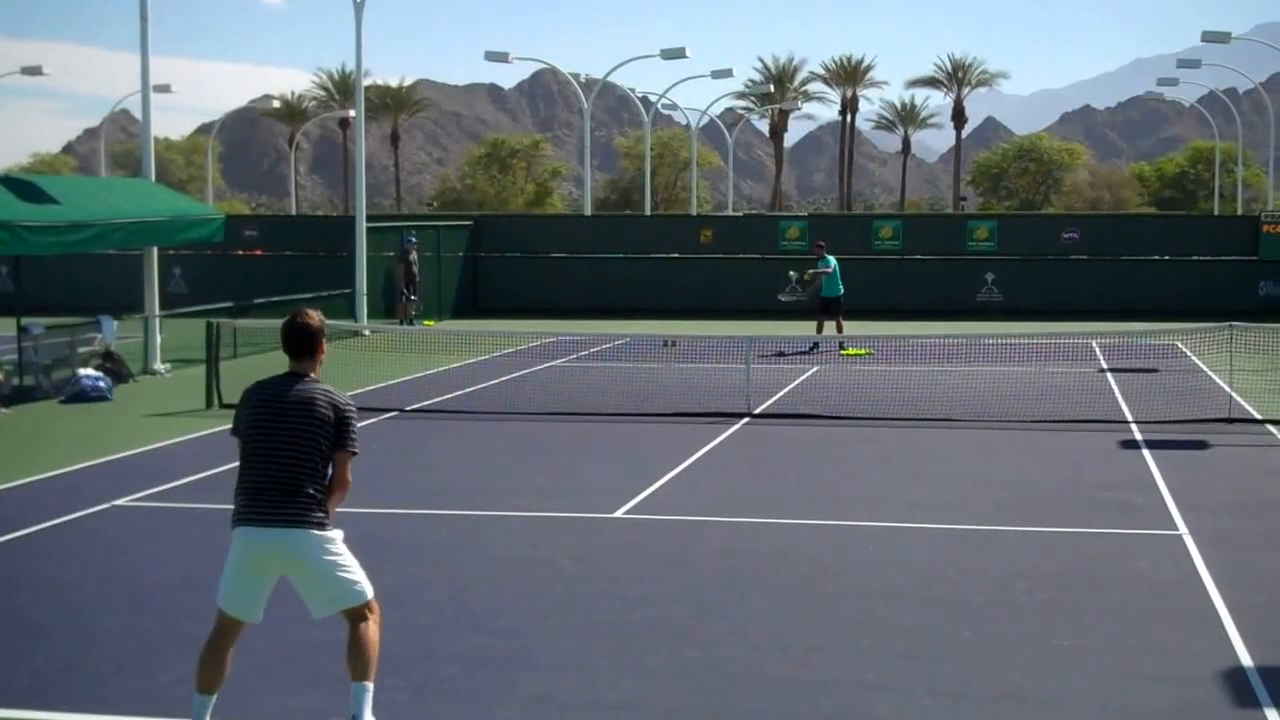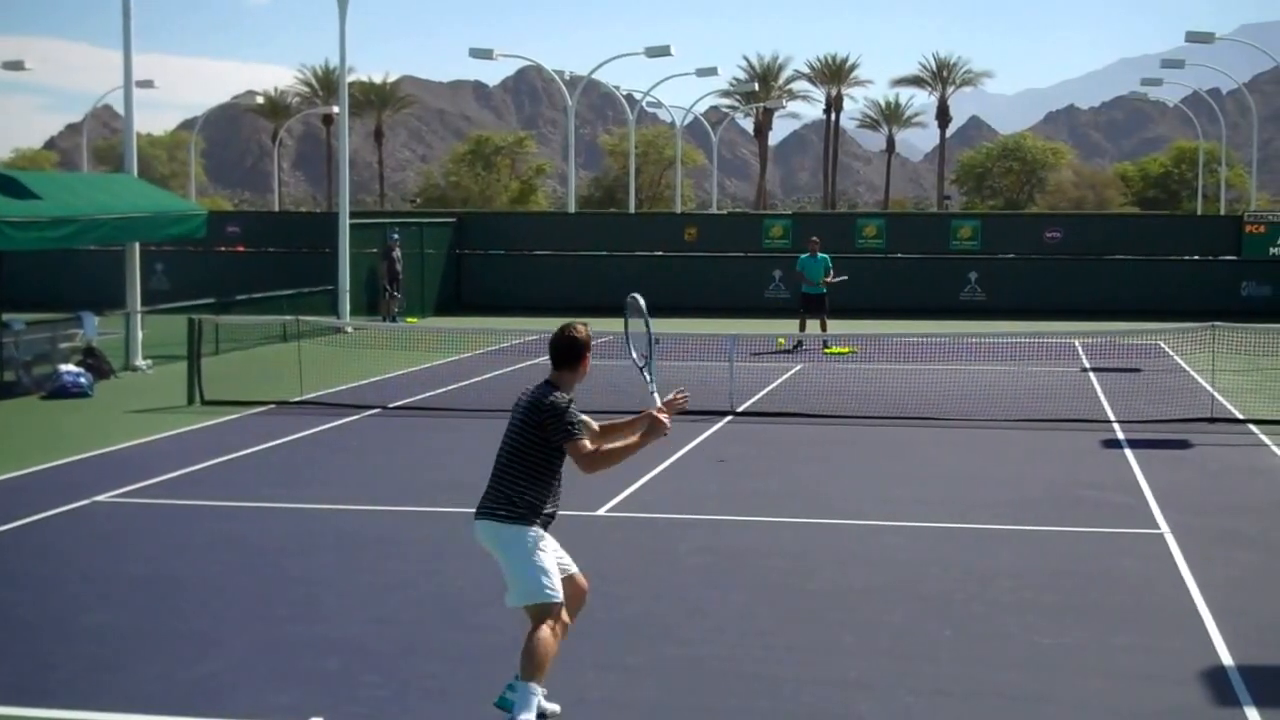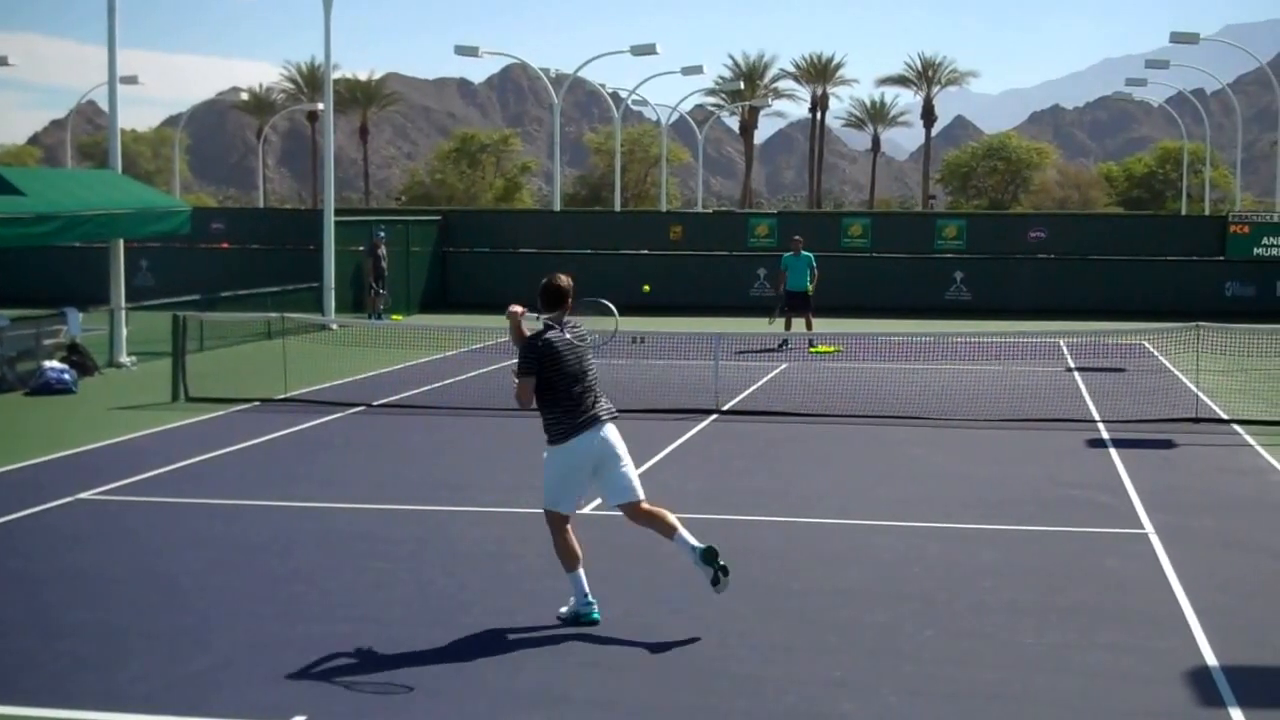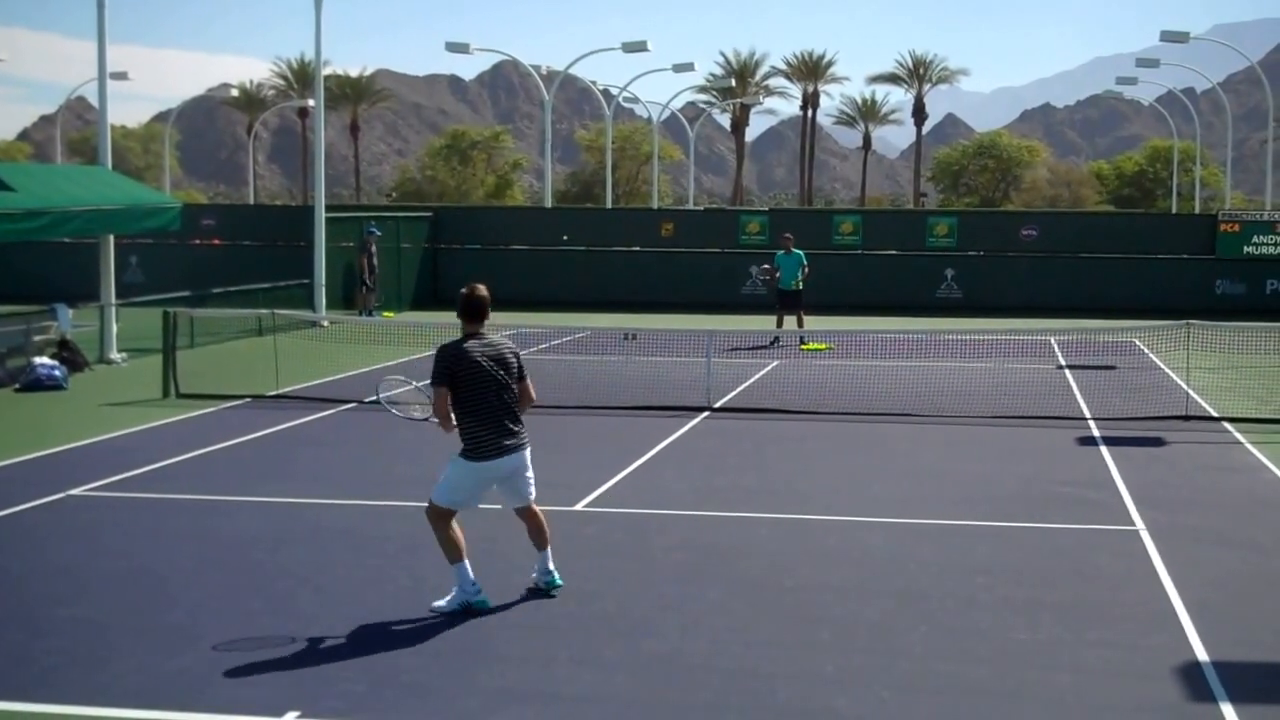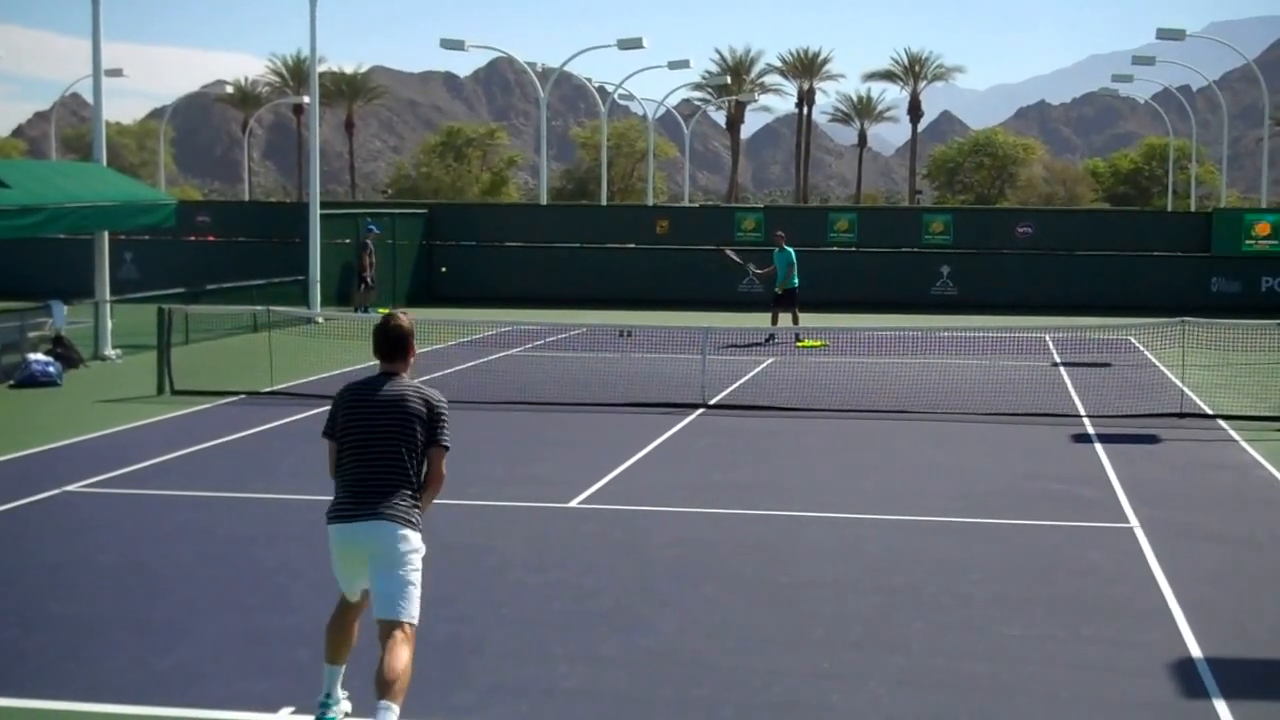
dt=1s
person 1, frame 1
left shoulder: (252, 395)
right shoulder: (338, 404)
right elbow: (342, 480)
left hip: (249, 529)
right hip: (306, 531)
left knee: (226, 626)
right knee: (365, 614)
person 1, frame 2
left shoulder: (539, 397)
right shoulder: (558, 406)
left elbow: (598, 434)
right elbow: (588, 461)
left wrist: (650, 417)
right wrist: (645, 437)
left hip: (511, 523)
right hip: (512, 526)
left knee: (576, 593)
right knee: (552, 620)
person 1, frame 3
left shoulder: (533, 343)
right shoulder: (574, 330)
left elbow: (524, 400)
right wrist: (518, 322)
left hip: (565, 444)
right hip: (603, 432)
left knee: (556, 520)
right knee: (639, 510)
left ankle: (583, 601)
right ankle: (698, 552)
person 1, frame 4
left shoulder: (449, 353)
right shoulder: (508, 348)
left elbow: (441, 410)
right elbow: (528, 399)
left wrist: (448, 423)
left hip: (479, 456)
right hip: (518, 448)
left knee: (439, 514)
right knee: (526, 507)
left ankle: (468, 590)
right ankle: (547, 573)
person 1, frame 5
left shoulder: (346, 395)
right shoulder: (431, 401)
left elbow: (334, 465)
right elbow: (436, 475)
left hip: (342, 523)
right hip: (394, 526)
left knee: (352, 603)
right knee: (398, 635)
